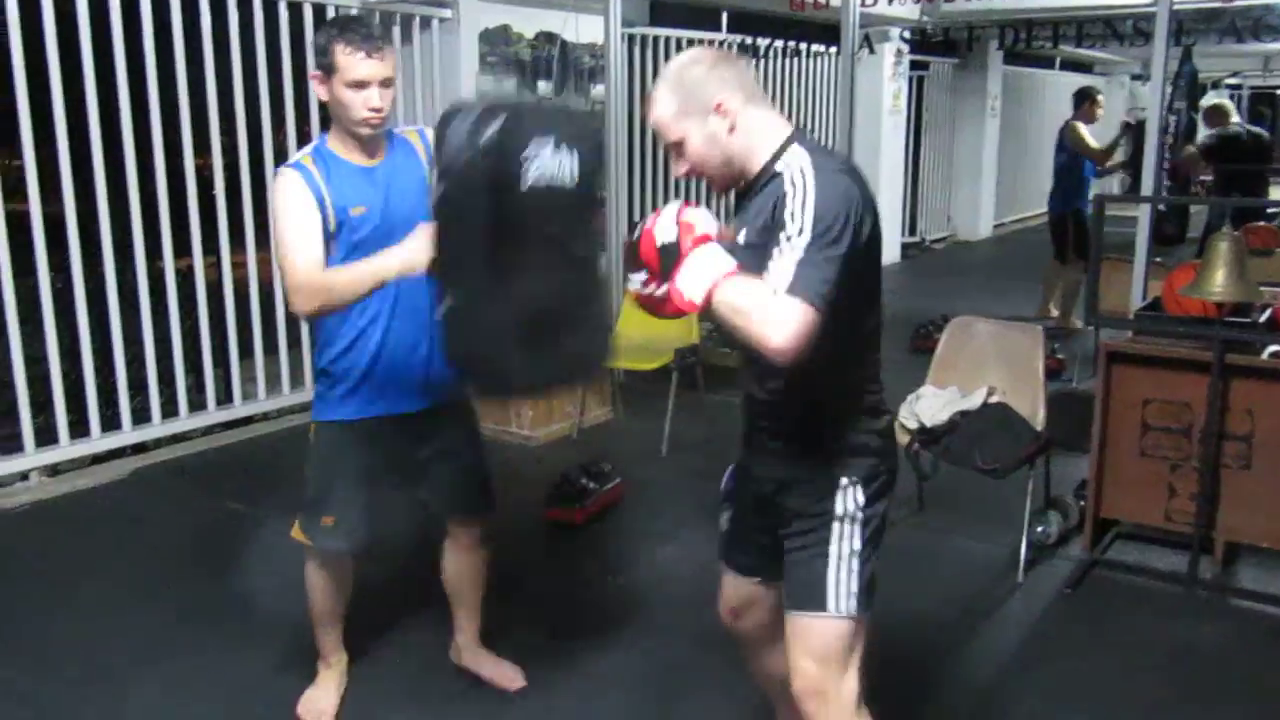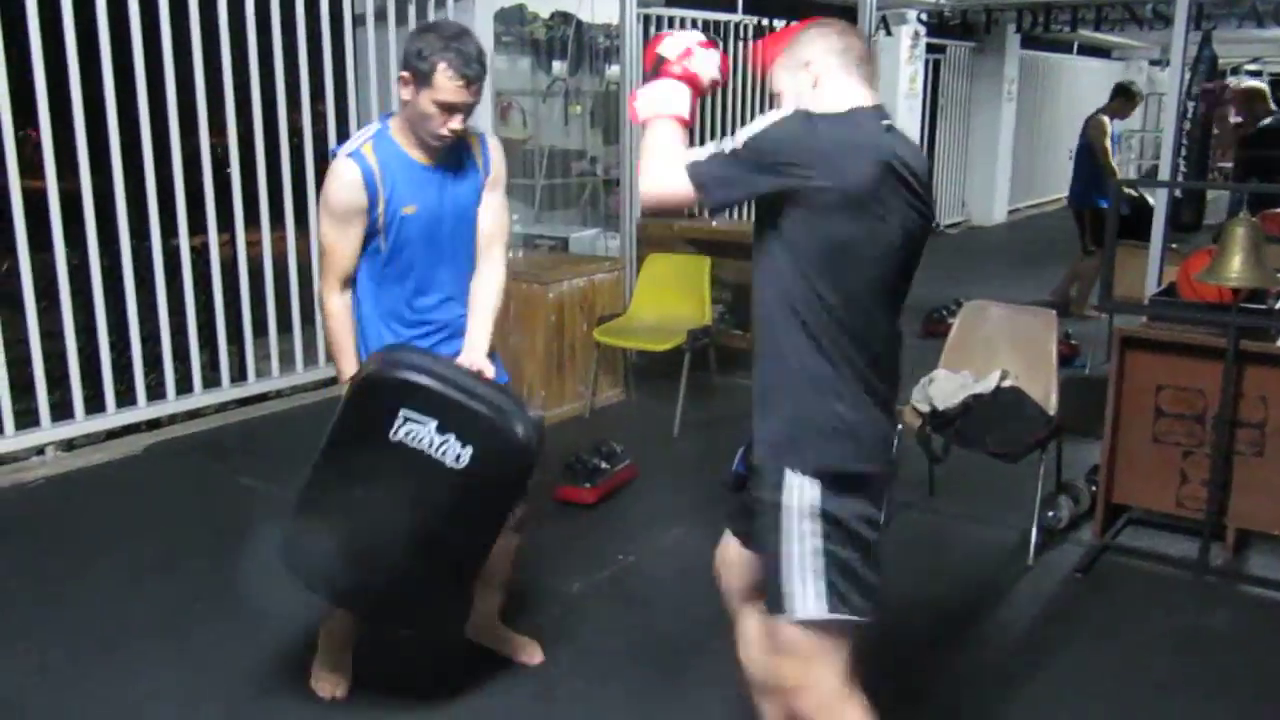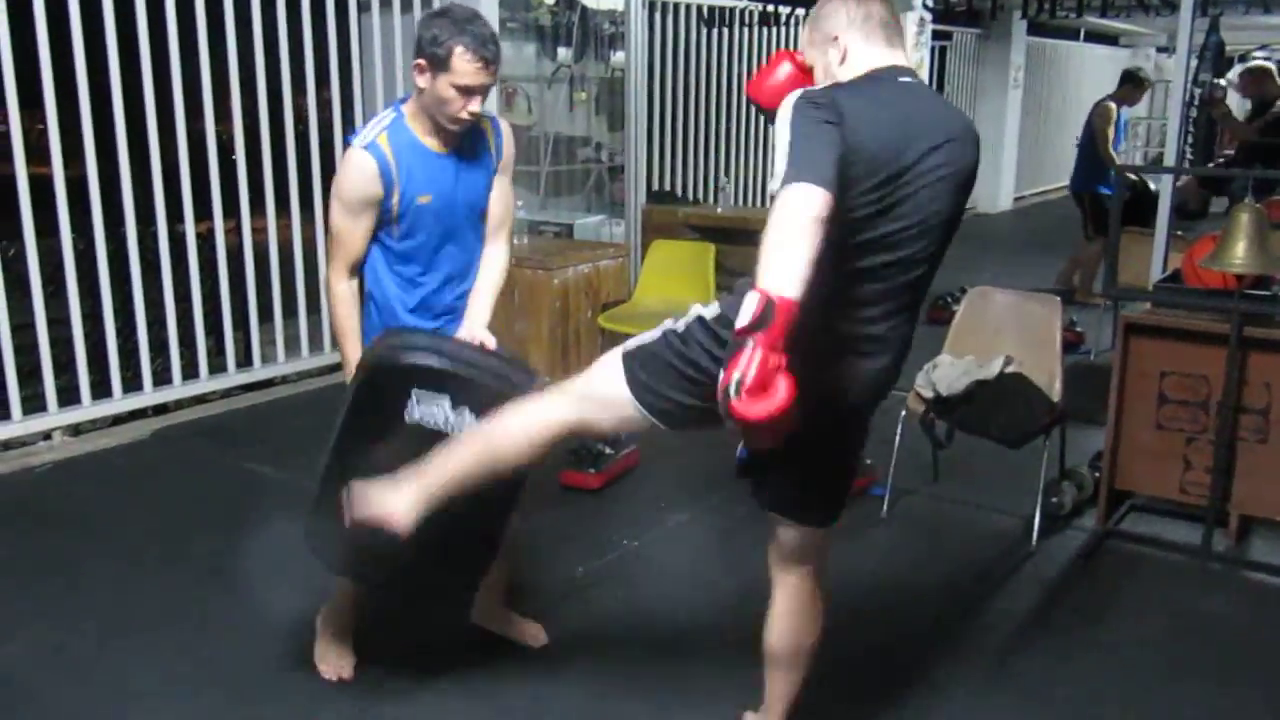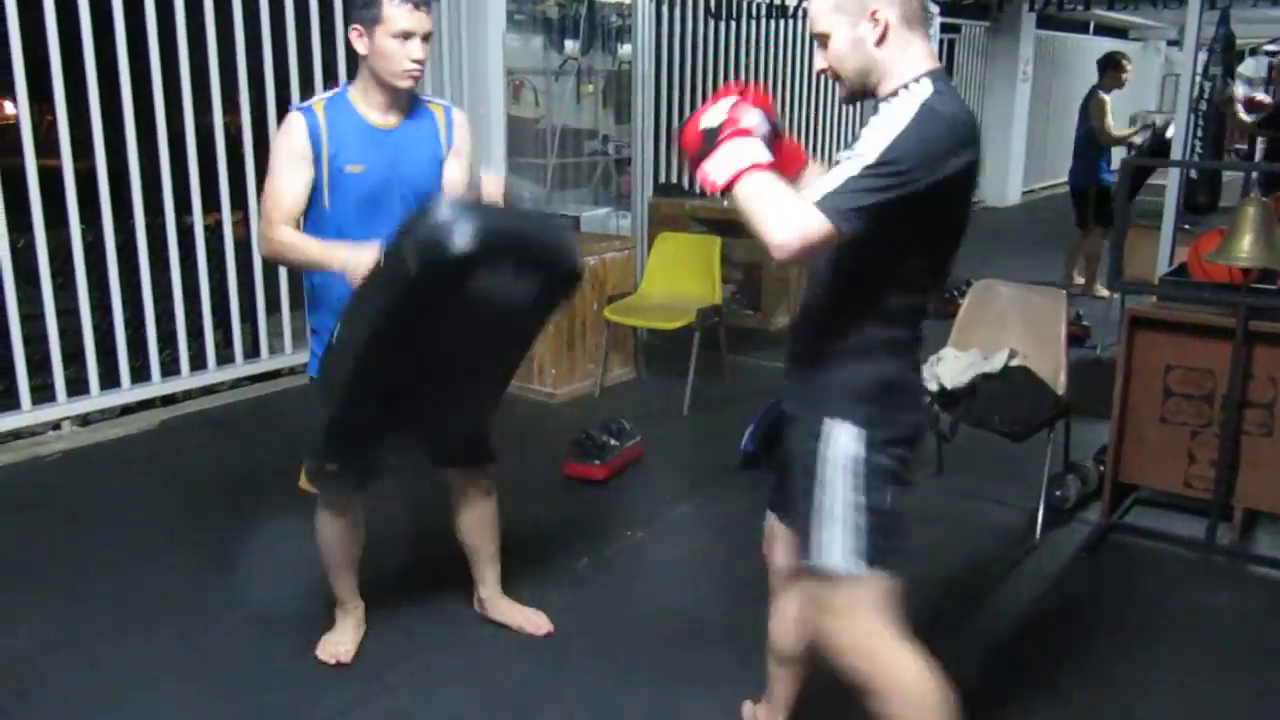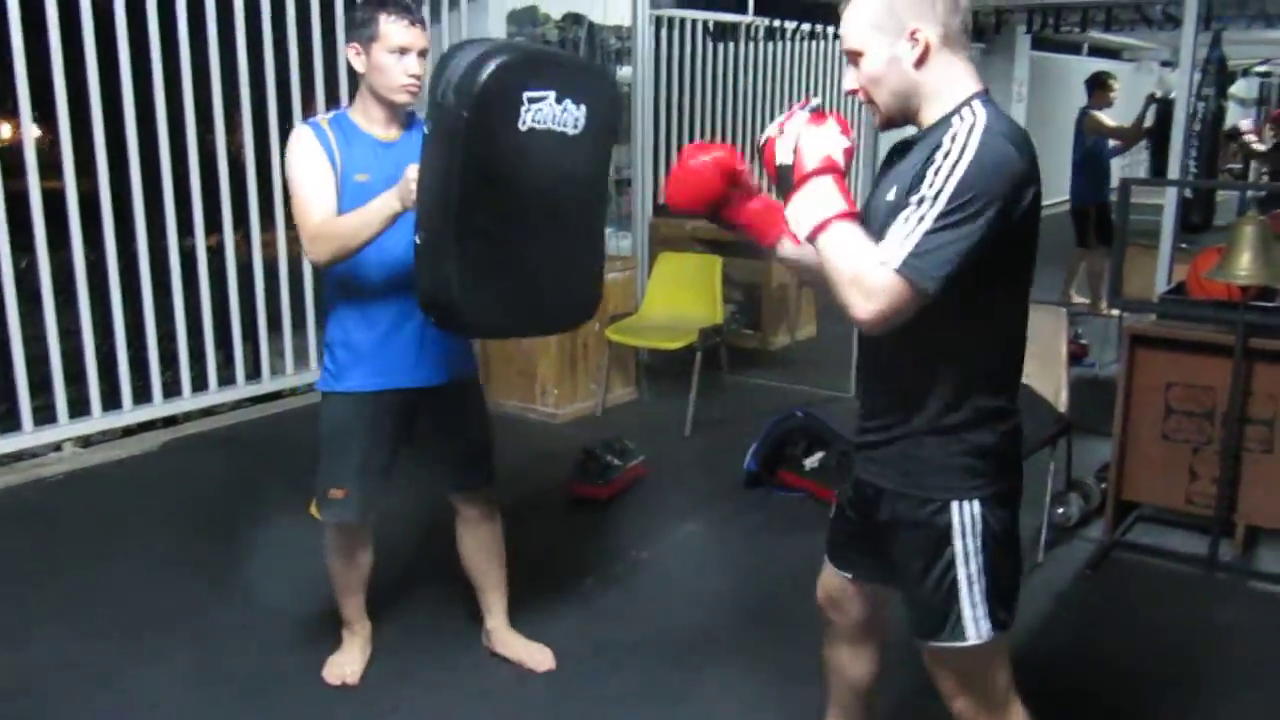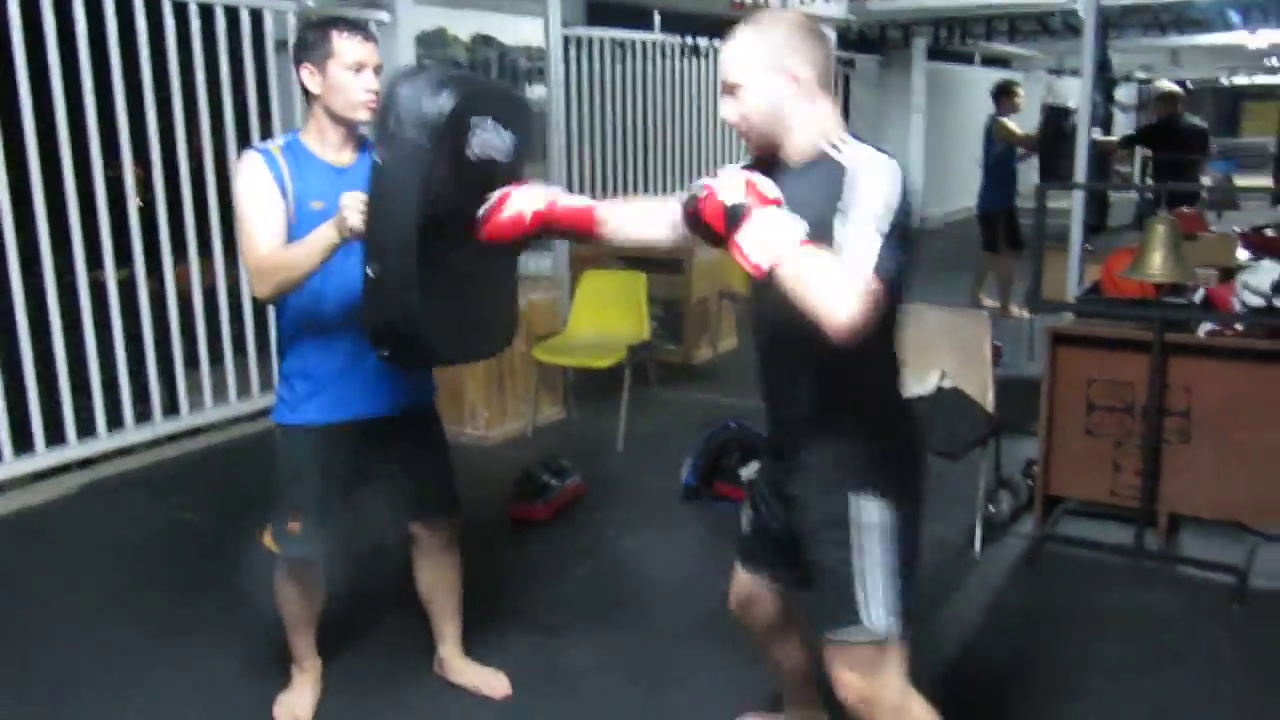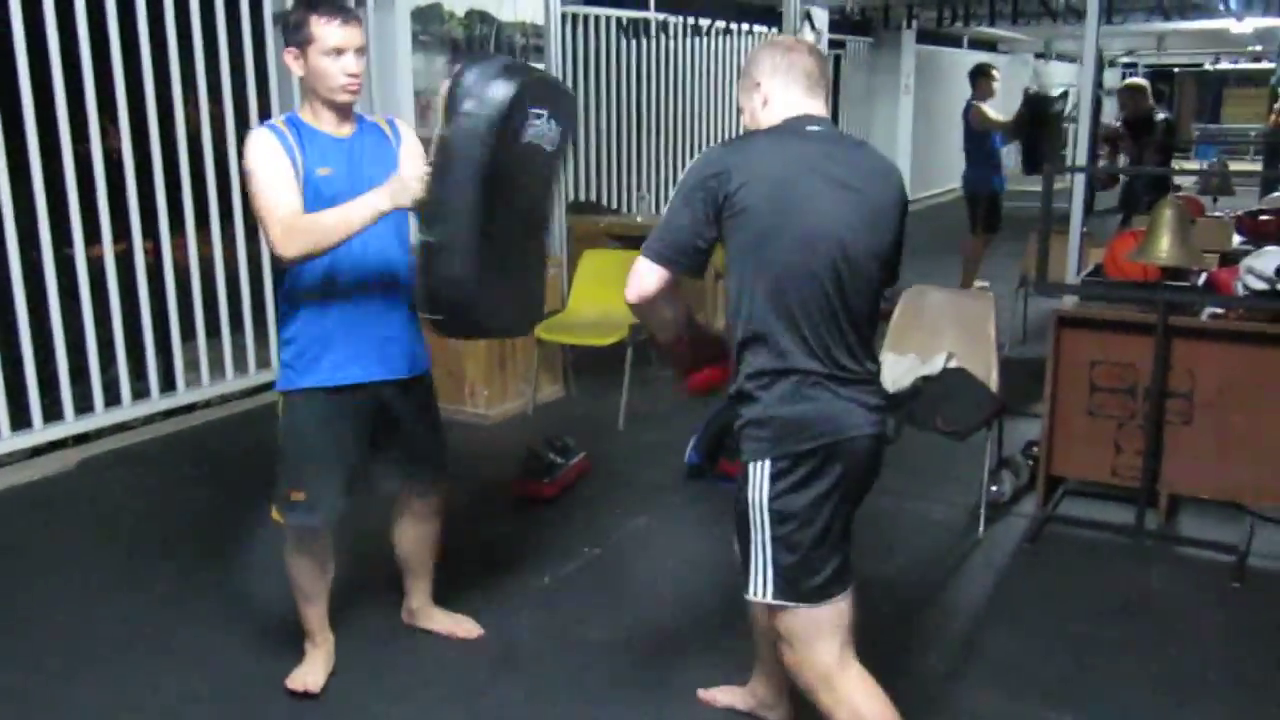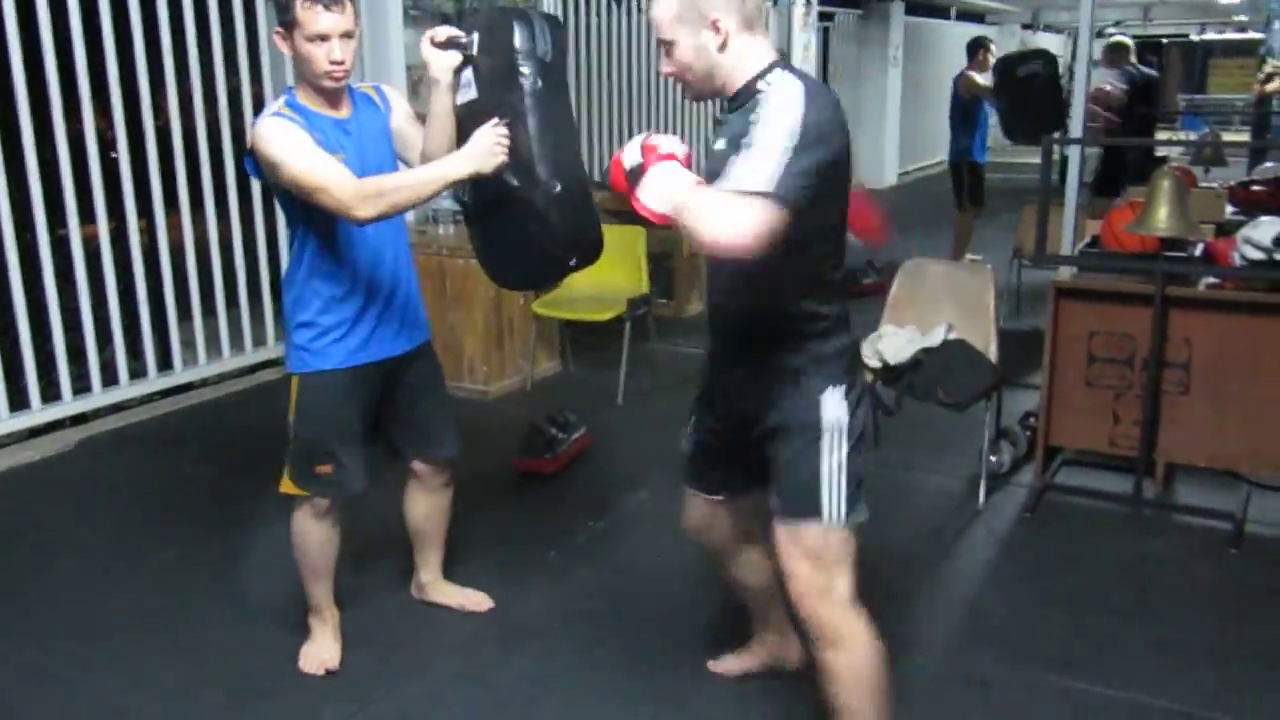
dt=0.4s
person 1, frame 1
left shoulder: (815, 187)
right shoulder: (760, 180)
left elbow: (782, 334)
left wrist: (699, 266)
right wrist: (685, 272)
left hip: (835, 467)
right hip: (769, 452)
right knee: (745, 609)
person 1, frame 2
left shoulder: (805, 136)
right shoulder: (899, 159)
left elbow: (660, 186)
left wrist: (671, 84)
left hip: (817, 447)
right hip: (812, 435)
right knee: (738, 577)
person 1, frame 3
left shoulder: (820, 108)
right shoulder: (960, 134)
left elbow: (802, 216)
left wrist: (765, 334)
left hip: (760, 357)
right hip: (851, 382)
left knee: (569, 402)
right knee: (797, 564)
left ankle: (410, 494)
person 1, frame 4
left shoulder: (919, 118)
right shoulder: (930, 113)
left elbow: (792, 233)
right elbow: (831, 196)
left wrist: (734, 150)
right wrist: (768, 148)
left hip: (855, 397)
right hip: (852, 385)
left knee: (860, 631)
right knee: (787, 559)
person 1, frame 5
left shoulder: (981, 149)
right shoulder: (921, 149)
left elbow: (873, 298)
right elbow: (839, 260)
left wrist: (812, 183)
right wrist: (741, 205)
left hip: (948, 469)
right hip: (885, 451)
right knee: (844, 606)
person 1, frame 6
left shoulder: (868, 177)
right shoulder: (772, 176)
left elbow: (844, 311)
right elbow: (669, 225)
left wrist: (761, 221)
right wrist: (559, 210)
left hip: (858, 469)
right hip: (797, 455)
right knee: (755, 601)
person 1, frame 7
left shoulder: (730, 165)
right shoulder: (884, 175)
left elbow: (643, 289)
left wrist: (691, 345)
left hip: (794, 428)
right hip: (859, 418)
left knee: (819, 655)
right knee: (766, 557)
person 1, frame 8
left shoulder: (793, 105)
right shoulder: (756, 101)
left elbow: (735, 233)
left wrist: (661, 175)
left hip: (806, 380)
right hip: (738, 370)
left knee: (821, 596)
right knee: (711, 517)
right ankle: (772, 639)
person 2, frame 1
left shoulder: (422, 148)
right shoulder: (300, 181)
right elbow: (306, 295)
right wrist: (394, 261)
left hip: (437, 385)
right hip: (352, 399)
left knee: (470, 521)
right knee: (330, 544)
left ankle: (467, 644)
right ankle: (331, 663)
person 2, frame 2
left shoulder: (485, 154)
right shoulder: (357, 169)
left elbow: (491, 258)
right elbow: (336, 289)
left wrist: (477, 349)
right wrist: (356, 389)
left hip: (470, 371)
left knee: (507, 506)
left ankle: (486, 619)
right ankle: (338, 638)
person 2, frame 3
left shoulder: (495, 137)
right shoulder: (371, 158)
left elbow: (495, 242)
right elbow: (342, 274)
left wrist: (474, 324)
right wrist: (358, 376)
left hip: (470, 347)
left ankle: (489, 604)
right ankle: (338, 615)
person 2, frame 4
left shoulder: (447, 123)
right shoulder: (309, 125)
right elbow: (274, 235)
right wrist: (344, 257)
left knee: (474, 471)
right knee: (340, 489)
left ankle: (490, 593)
right ankle: (349, 608)
person 2, frame 5
right shoulder: (316, 141)
right elbow: (318, 246)
right wrist: (398, 199)
left hip: (444, 360)
right hip: (360, 369)
left knee: (476, 499)
right knee: (348, 514)
left ankle: (497, 626)
right ankle: (356, 630)
person 2, frame 6
right shoulder: (265, 167)
right elbow: (264, 279)
right wrist: (337, 230)
left hip: (401, 387)
right hip: (315, 400)
left knee: (435, 527)
right knee: (300, 549)
left ankle: (450, 655)
person 2, frame 7
left shoulder: (394, 136)
right shoulder: (273, 143)
right elbow: (289, 242)
right wrist: (386, 195)
left hip: (401, 355)
right hip: (320, 368)
left knee: (423, 491)
right knee: (308, 517)
left ankle: (419, 603)
right ankle: (318, 639)
person 2, frame 8
left shoulder: (383, 103)
right shoulder: (277, 130)
left elbow: (428, 166)
right elbow: (359, 202)
left wrist: (442, 84)
right wrist: (466, 162)
left hip: (403, 329)
right hip: (329, 346)
left knee: (434, 463)
right knee: (321, 492)
left ankle: (429, 578)
right ankle: (323, 617)
person 3, frame 1
left shoulder: (1078, 130)
right shoulder: (1074, 128)
left elbow: (1095, 169)
right elbow: (1098, 156)
left wrist: (1121, 165)
right wrist: (1121, 135)
left hip: (1065, 205)
right hip: (1069, 207)
left knee: (1061, 259)
right knee: (1077, 262)
left ankle: (1046, 307)
right ankle: (1066, 317)
person 3, frame 2
left shoulder: (1106, 122)
right shoulder: (1100, 122)
right elbow: (1107, 164)
right wrist: (1123, 190)
left hip: (1094, 197)
right hip: (1089, 199)
left knee: (1092, 252)
right knee: (1098, 252)
left ankle: (1061, 292)
right ankle: (1079, 304)
person 3, frame 3
left shoulder: (1118, 110)
right shoulder: (1107, 108)
right elbow: (1105, 151)
left wrist: (1121, 175)
right wrist: (1125, 176)
left hip: (1098, 183)
right hip: (1091, 184)
left knee: (1095, 237)
right knee: (1100, 238)
left ankle: (1066, 276)
right ankle: (1084, 291)
person 3, frame 4
left shoulder: (1096, 96)
right shoulder: (1101, 99)
right elbow: (1108, 137)
left wrist: (1132, 132)
right wrist: (1139, 128)
left hip: (1085, 174)
right hip: (1093, 176)
left knee: (1087, 229)
right knee: (1099, 229)
left ankle: (1070, 275)
right ankle: (1091, 285)
person 3, frame 5
left shoulder: (1092, 117)
right shoulder: (1092, 118)
left elbow: (1110, 150)
right elbow: (1127, 134)
left wrist: (1142, 135)
right wrist: (1146, 106)
left hip: (1088, 194)
right hip: (1091, 196)
left knee: (1085, 248)
right knee: (1099, 248)
left ankle: (1067, 294)
right ankle: (1098, 304)
person 3, frame 6
left shoulder: (999, 124)
right shoulder: (1002, 125)
left elbow: (1012, 156)
right elbow: (1032, 143)
left wrist: (1036, 147)
left hip: (994, 199)
right hip: (999, 201)
left knee: (993, 251)
right knee: (1009, 252)
left ankle: (977, 296)
right ankle: (1007, 306)
person 3, frame 7
left shoulder: (981, 108)
right shoulder: (977, 108)
left elbow: (999, 135)
right elbow: (1007, 128)
left hip: (983, 181)
right hip: (983, 183)
left knee: (980, 234)
right knee: (983, 235)
left ankle: (968, 281)
right ankle: (966, 286)
person 3, frame 8
left shoulder: (975, 80)
right shoulder: (968, 78)
left elbow: (995, 95)
left hip: (973, 153)
right hip: (966, 155)
left knee: (969, 208)
right knee: (970, 208)
left ankle: (959, 255)
right ankle: (957, 260)
